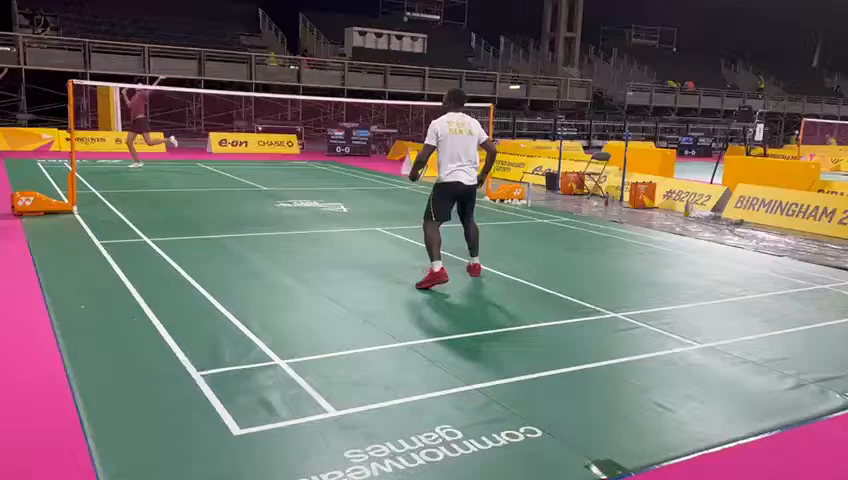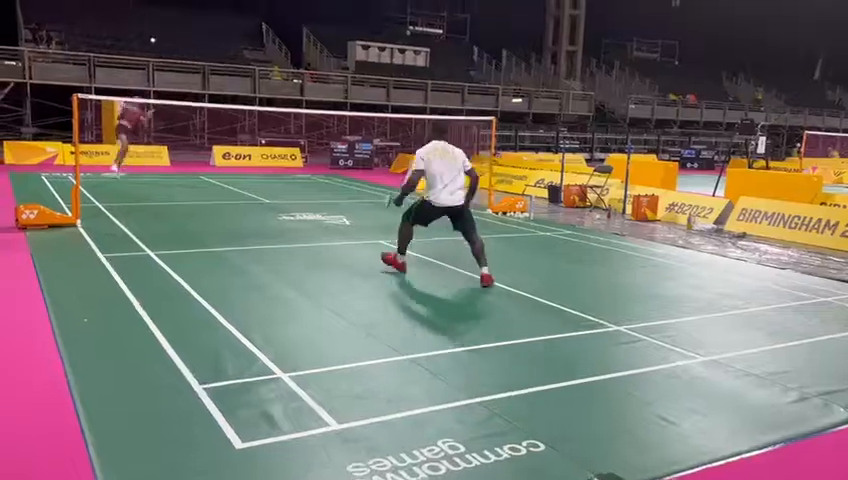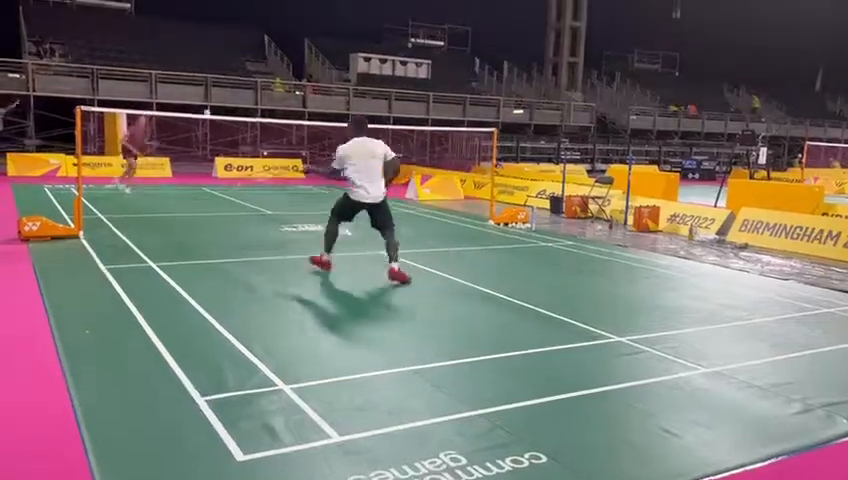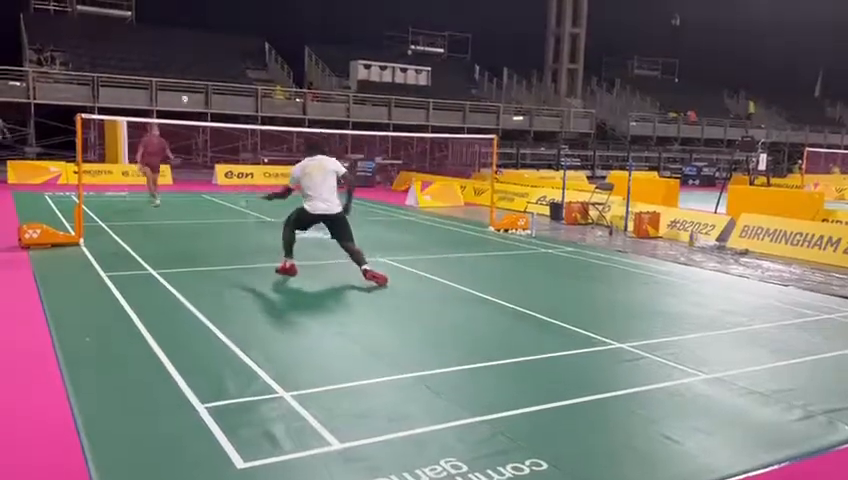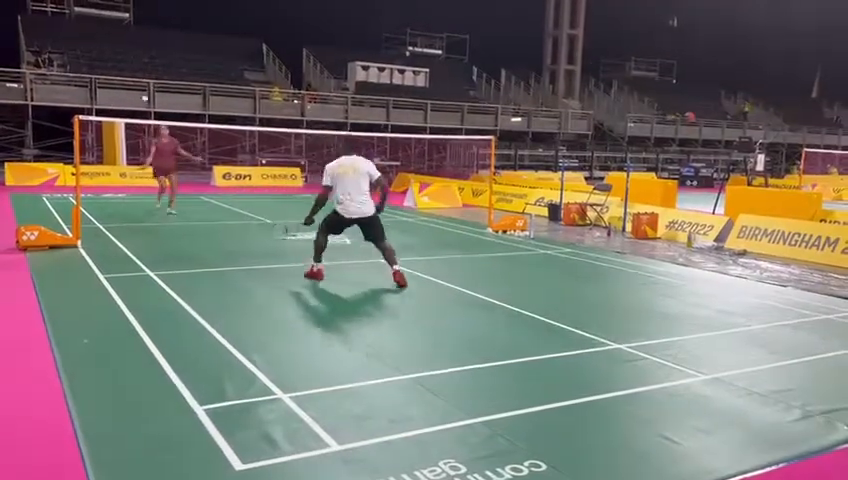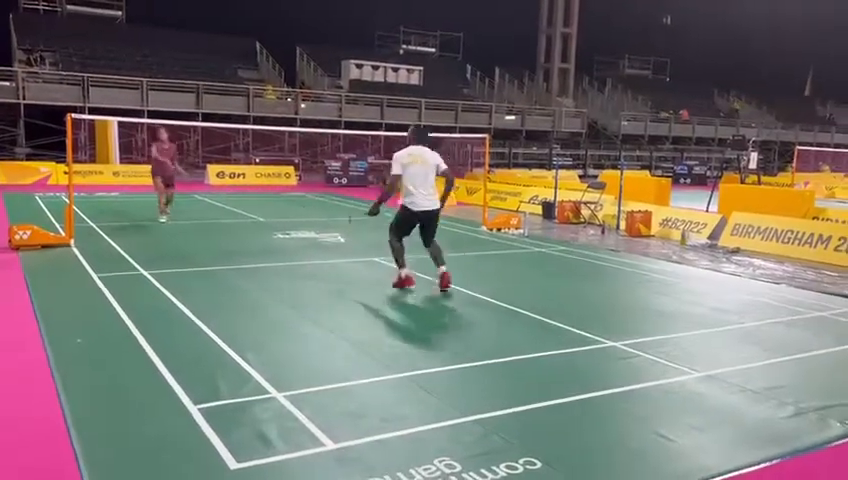
dt=0.4s
person 1, frame 1
left shoulder: (438, 124)
right shoulder: (474, 124)
left elbow: (424, 156)
right elbow: (492, 150)
left wrist: (413, 172)
right wrist: (483, 174)
left hip: (448, 182)
right hip: (470, 182)
left knee: (431, 224)
right knee: (468, 221)
left ankle: (437, 269)
right ankle: (474, 263)
person 1, frame 2
left shoulder: (424, 152)
right shoulder: (457, 152)
left elbow: (413, 180)
right elbow: (474, 177)
left wrist: (400, 197)
right wrist: (467, 200)
left hip: (434, 201)
right hip: (458, 202)
left knee: (407, 221)
right knee: (472, 236)
left ankle: (399, 260)
right ankle: (485, 272)
person 1, frame 3
left shoulder: (343, 149)
right shoulder: (379, 145)
left elbow: (333, 172)
right elbow: (396, 167)
right wrist: (385, 183)
left hip: (354, 196)
right hip: (377, 197)
left knee: (333, 220)
right knee: (389, 233)
left ankle: (325, 258)
right ankle: (394, 267)
person 1, frame 4
left shoulder: (298, 168)
right shoulder: (331, 162)
left elbow: (286, 192)
right elbow: (350, 181)
left wrist: (272, 195)
right wrist: (348, 203)
left hip: (311, 210)
right hip: (334, 210)
left knee: (289, 225)
right knee: (349, 244)
left ankle: (288, 264)
right ankle: (366, 270)
person 1, frame 5
left shoulder: (331, 167)
right shoulder: (366, 163)
left elbow: (323, 196)
right elbow: (385, 187)
left wrist: (310, 216)
right wrist: (380, 205)
left hip: (344, 212)
right hip: (367, 212)
left knee: (323, 231)
right knee: (382, 243)
left ankle: (316, 269)
right ankle: (396, 272)
person 1, frame 6
left shoulder: (400, 155)
right shoulder: (433, 155)
left elbow: (393, 185)
right elbow: (451, 178)
left wrist: (376, 205)
right wrist: (443, 199)
left hip: (411, 207)
right hip: (432, 207)
left knee: (395, 236)
right knee: (430, 242)
left ankle: (404, 275)
right ankle: (443, 271)
